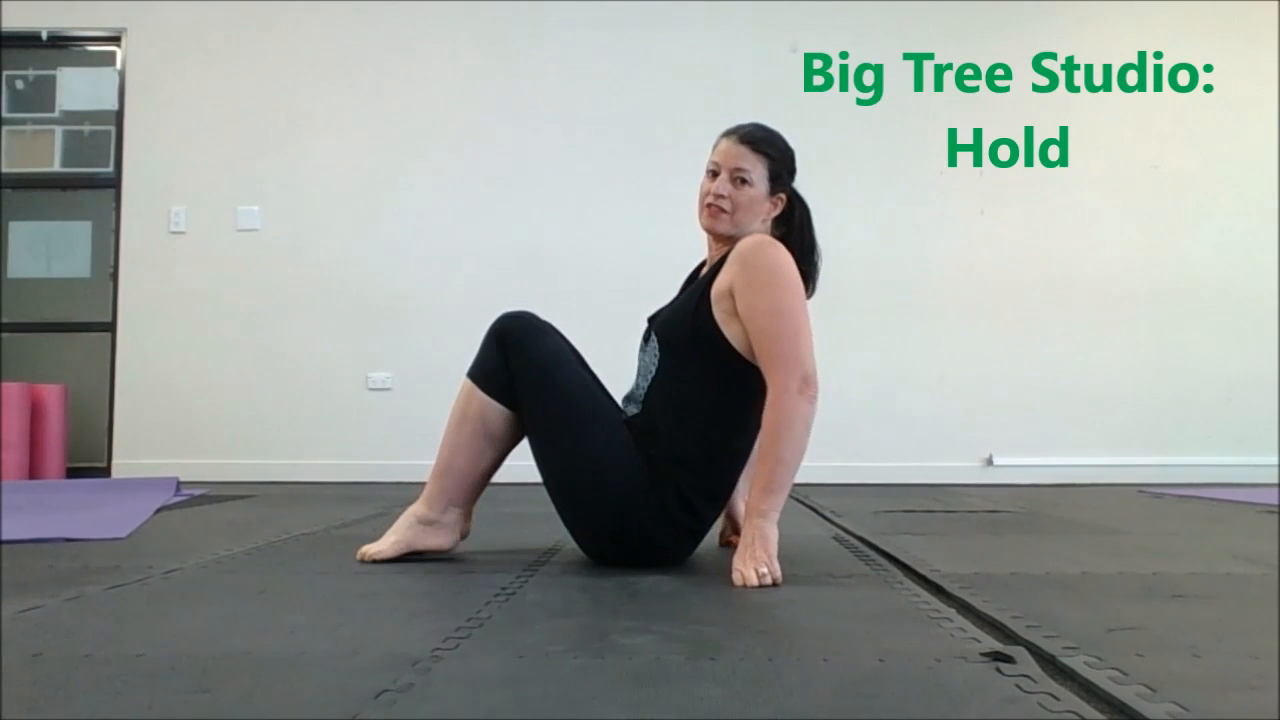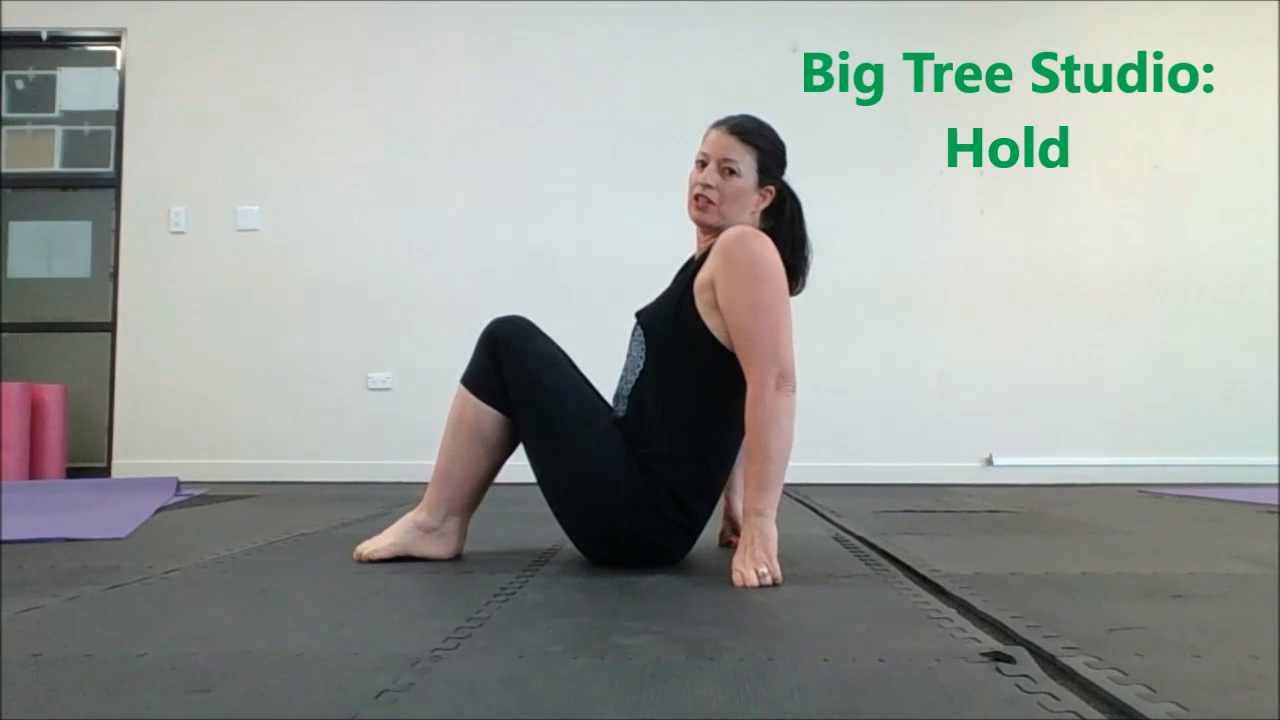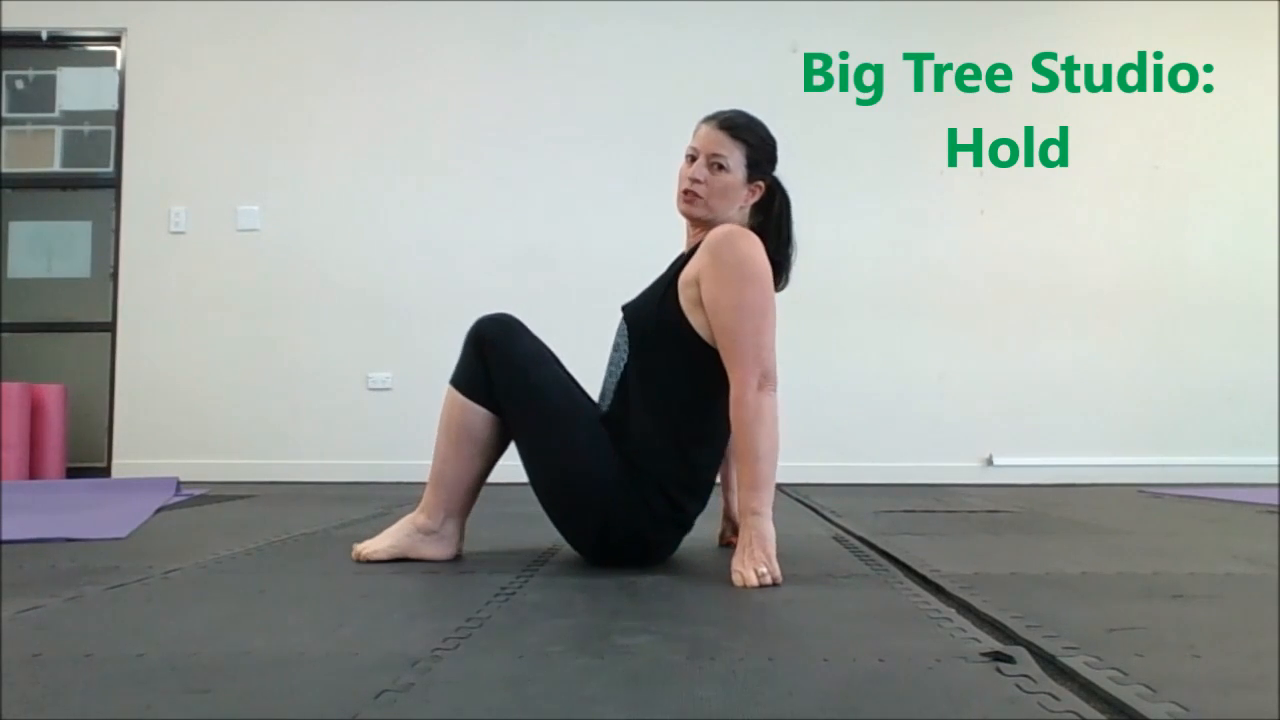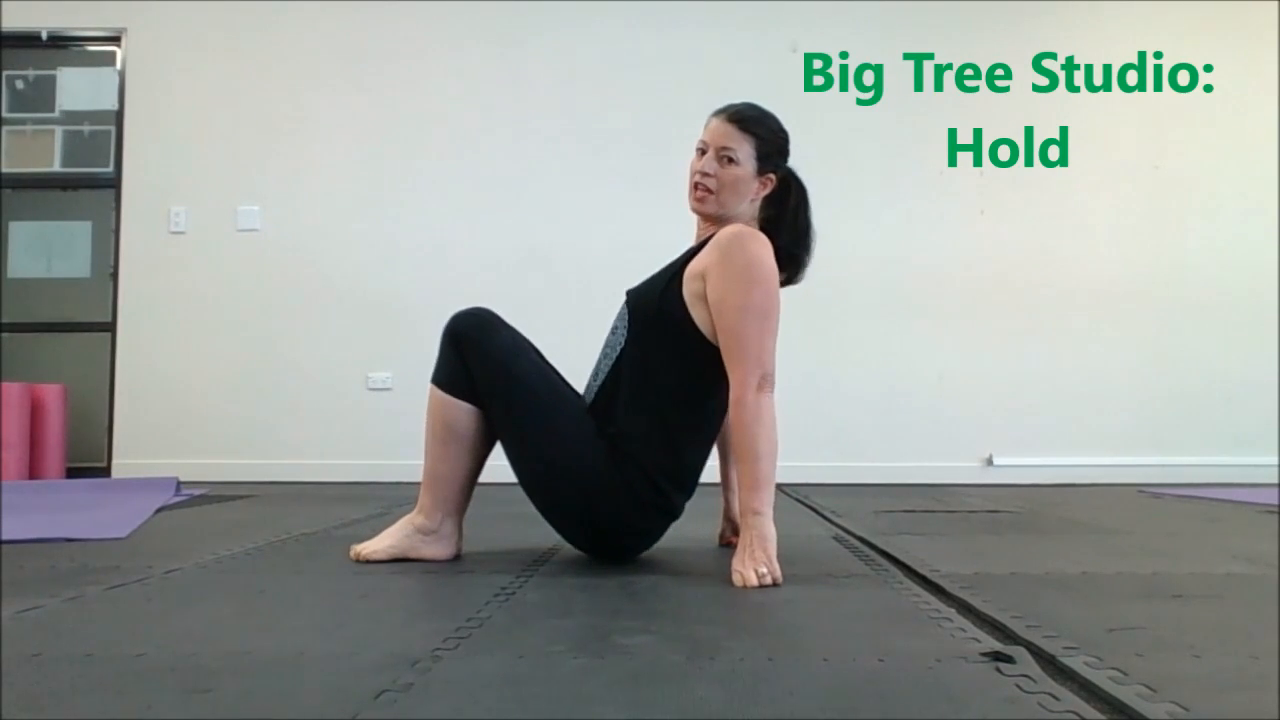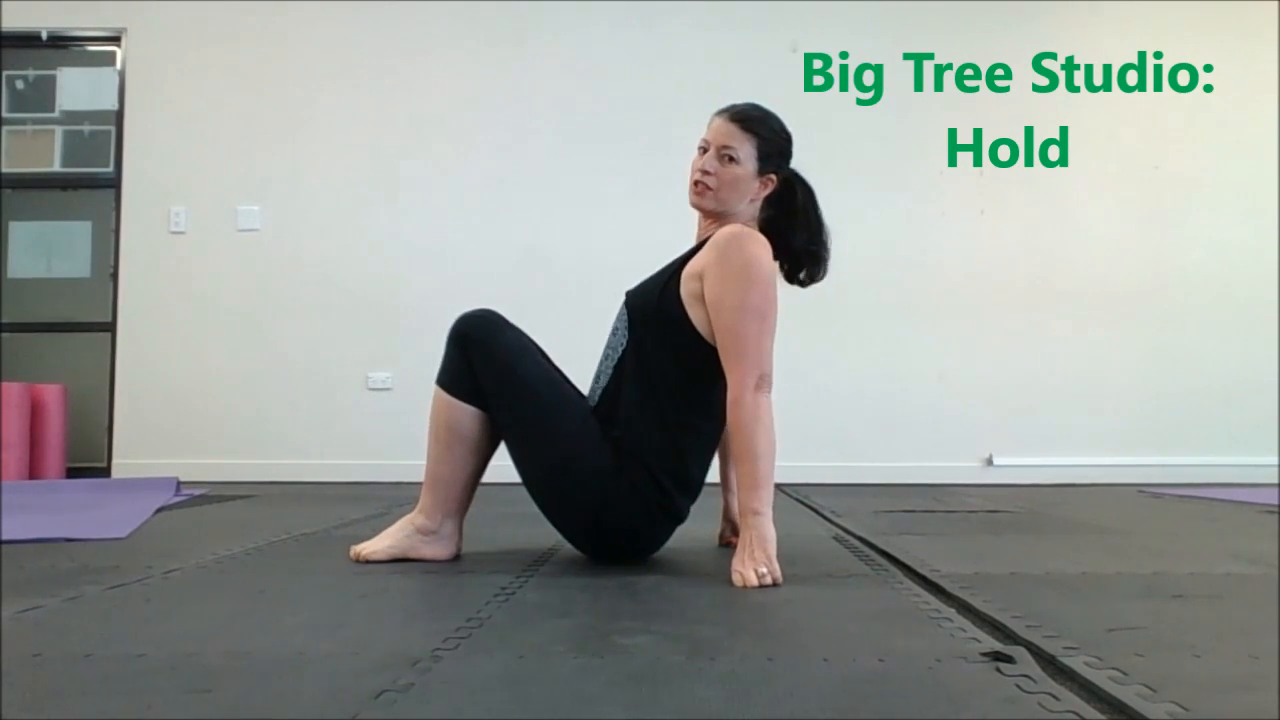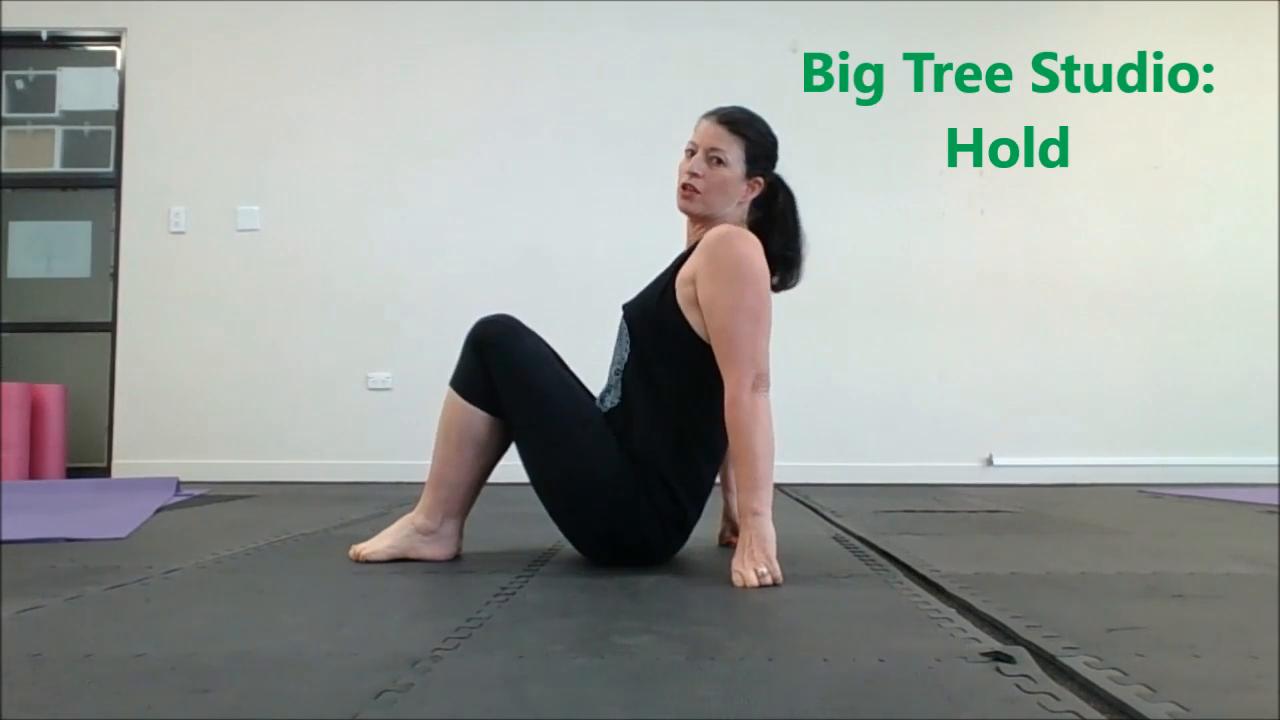
dt=0.2s
person 1, frame 1
left shoulder: (760, 258)
right shoulder: (713, 270)
left elbow: (796, 388)
right elbow: (732, 393)
left wrist: (762, 523)
right wrist: (735, 504)
left hip: (649, 516)
right hip: (644, 509)
left knee: (517, 338)
right knee: (525, 341)
left ankle: (436, 517)
right ankle: (445, 512)
person 1, frame 2
left shoulder: (745, 249)
right shoulder: (707, 261)
left elbow: (774, 385)
right elbow: (722, 398)
left wrist: (760, 524)
right wrist: (733, 506)
left hip: (643, 515)
right hip: (639, 506)
left knee: (509, 343)
right knee: (513, 347)
left ankle: (436, 525)
right ankle: (443, 519)
person 1, frame 3
left shoulder: (731, 249)
right shoulder: (704, 257)
left elbow: (755, 386)
right elbow: (714, 393)
left wrist: (757, 524)
right wrist: (733, 507)
left hip: (627, 513)
right hip: (630, 504)
left knee: (495, 340)
right knee: (501, 345)
left ankle: (435, 528)
right ankle: (440, 523)
person 1, frame 4
left shoulder: (741, 250)
right shoulder: (712, 255)
left elbow: (753, 386)
right elbow: (721, 393)
left wrist: (759, 524)
right wrist: (732, 507)
left hip: (615, 501)
left knee: (472, 334)
right knee: (481, 339)
left ankle: (432, 528)
right ankle: (437, 524)
person 1, frame 5
left shoulder: (739, 249)
right shoulder: (714, 253)
left elbow: (751, 387)
right elbow: (721, 393)
left wrist: (758, 525)
right wrist: (733, 509)
left hip: (620, 504)
right hip: (626, 499)
left knee: (479, 336)
right knee: (485, 340)
left ankle: (433, 528)
right ankle: (438, 523)
person 1, frame 6
left shoulder: (730, 248)
right shoulder: (705, 257)
left elbow: (749, 387)
right elbow: (712, 395)
left wrist: (757, 525)
right wrist: (733, 509)
left hip: (635, 512)
right hip: (635, 504)
left knee: (497, 342)
right knee: (501, 347)
left ankle: (432, 528)
right ankle: (439, 523)
